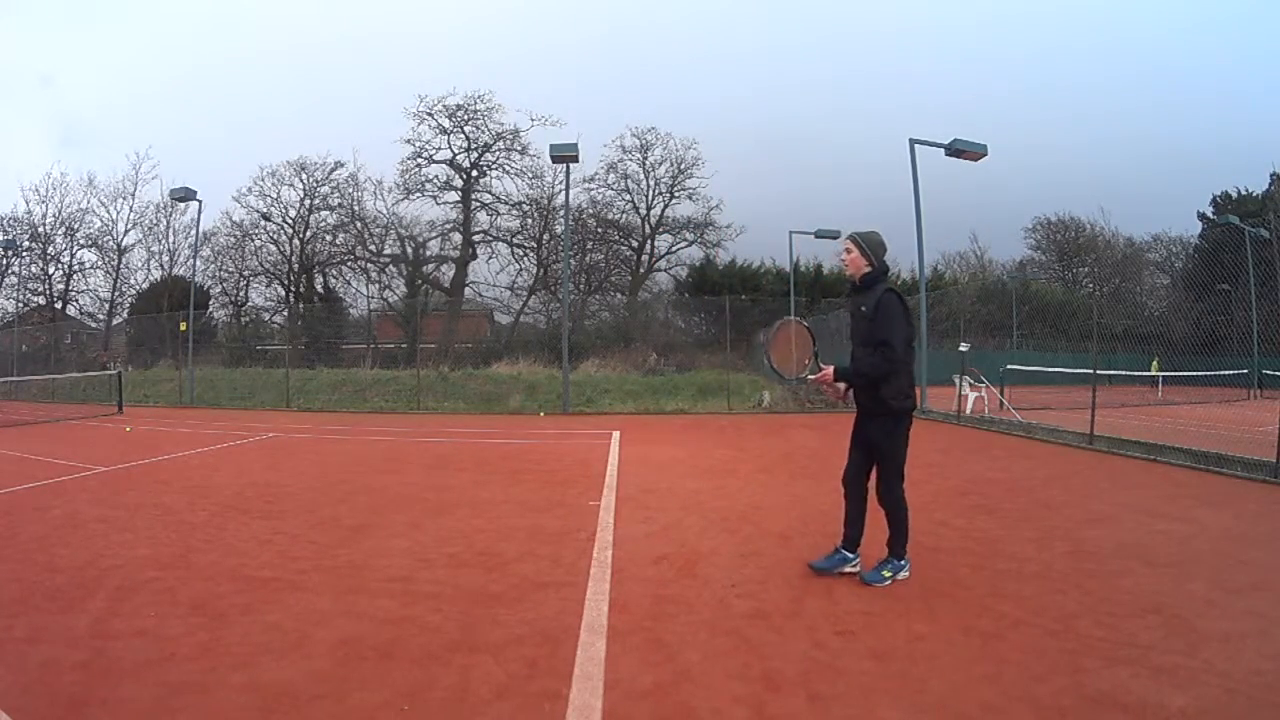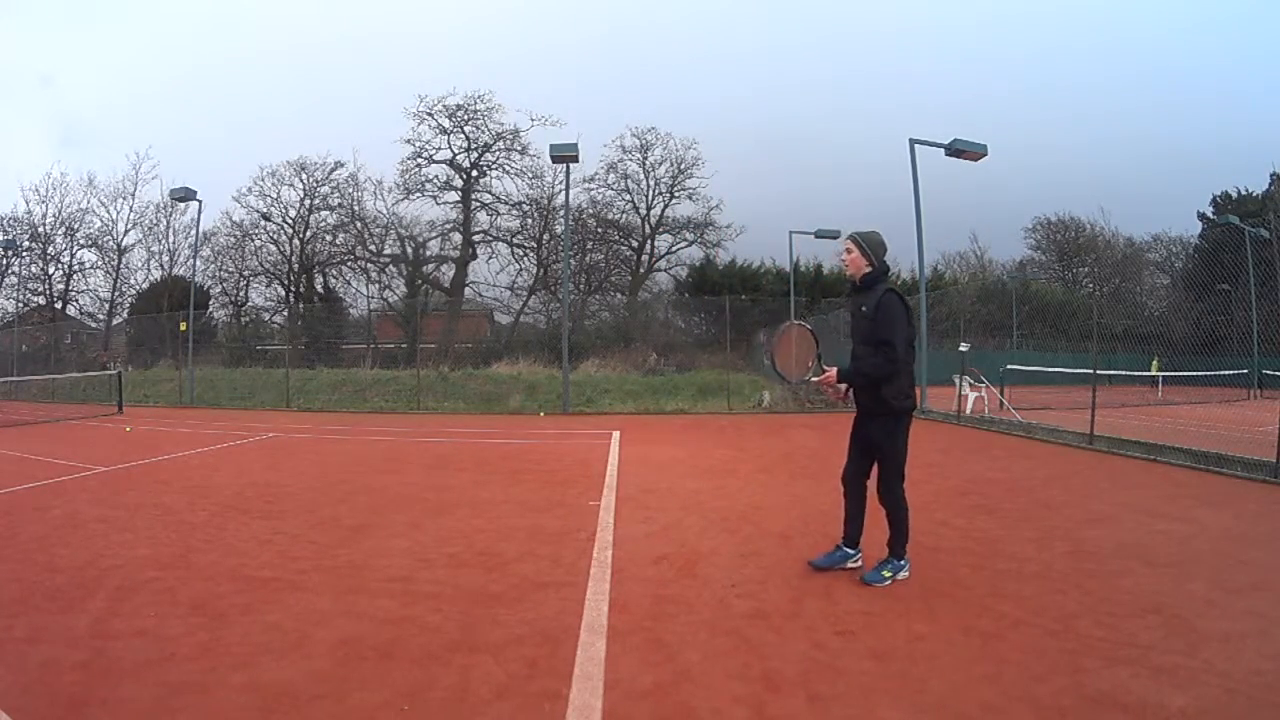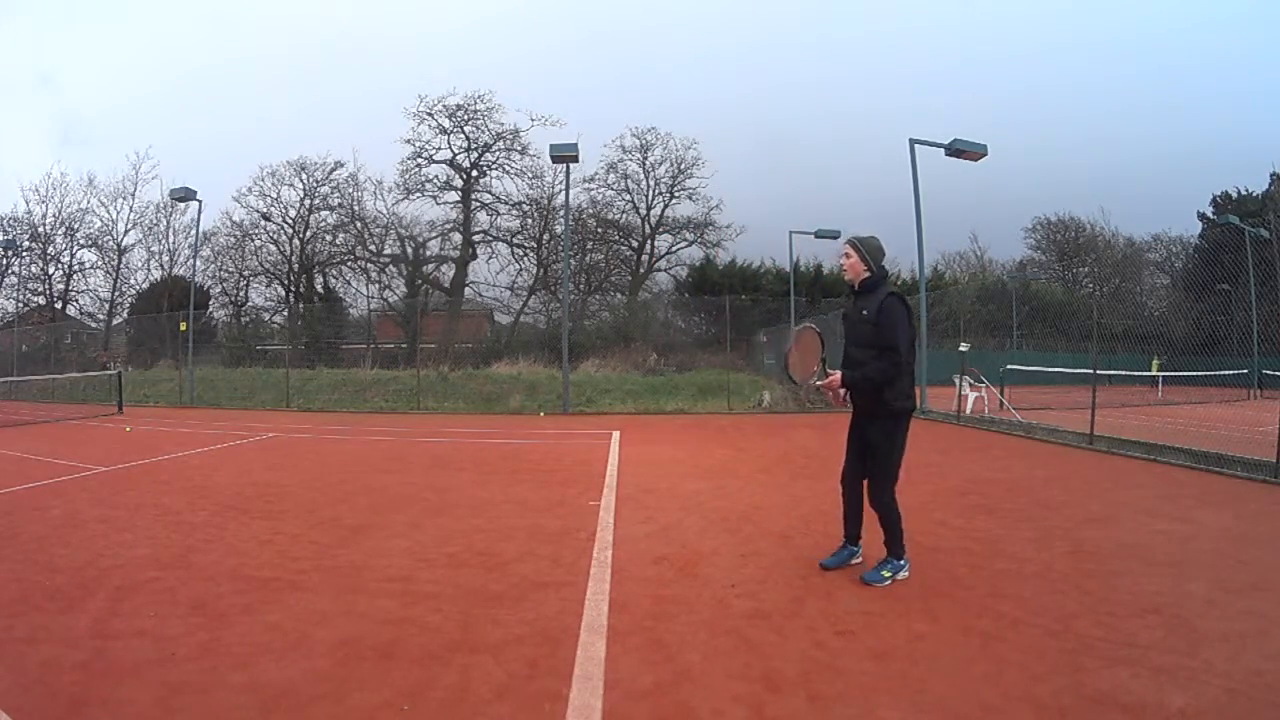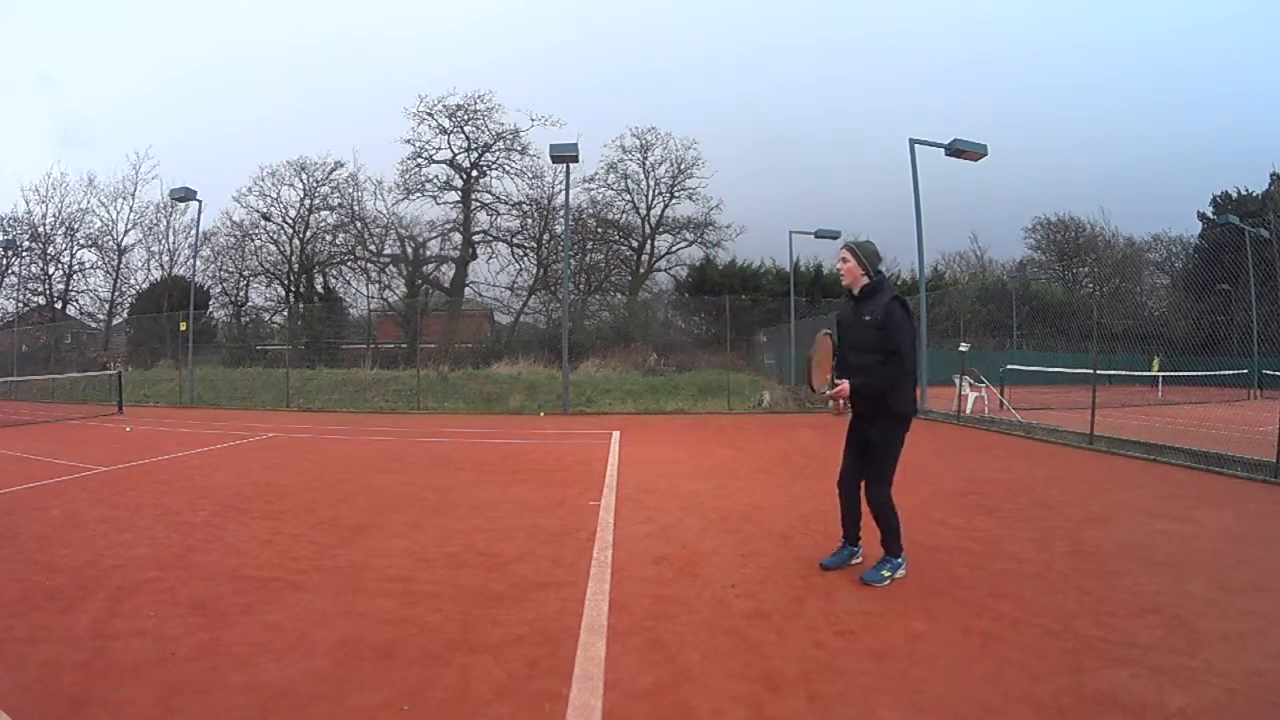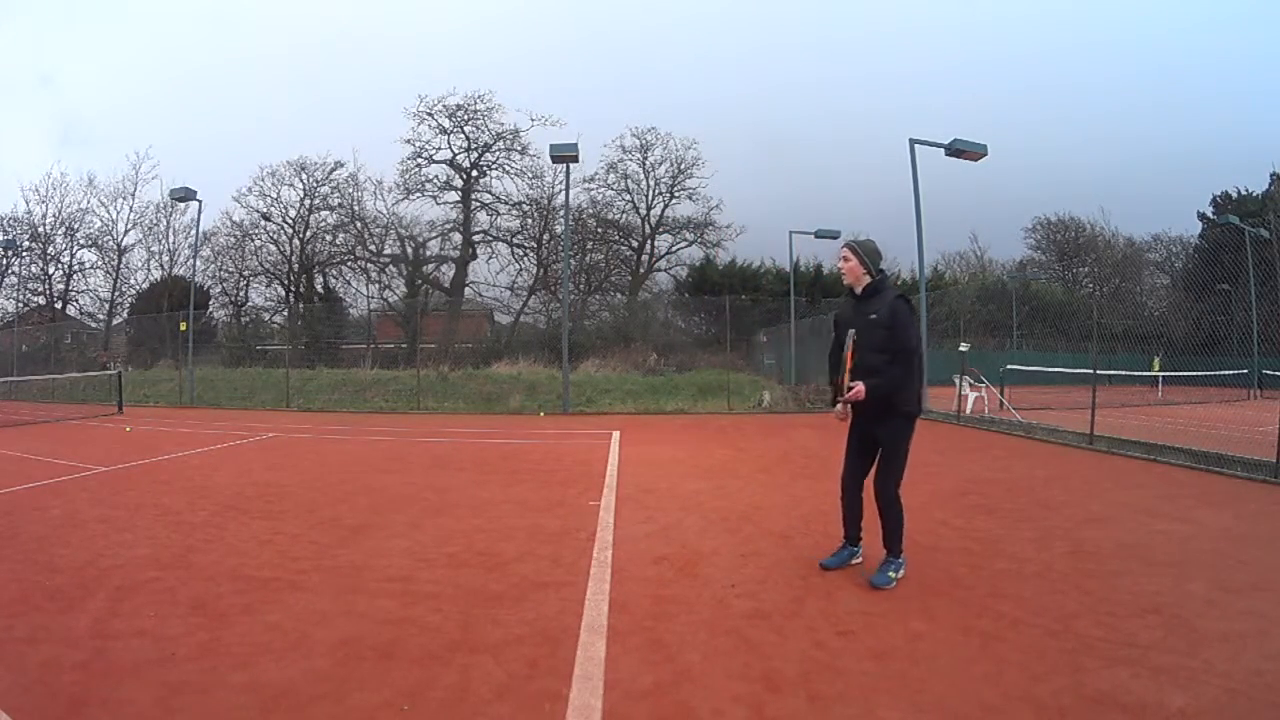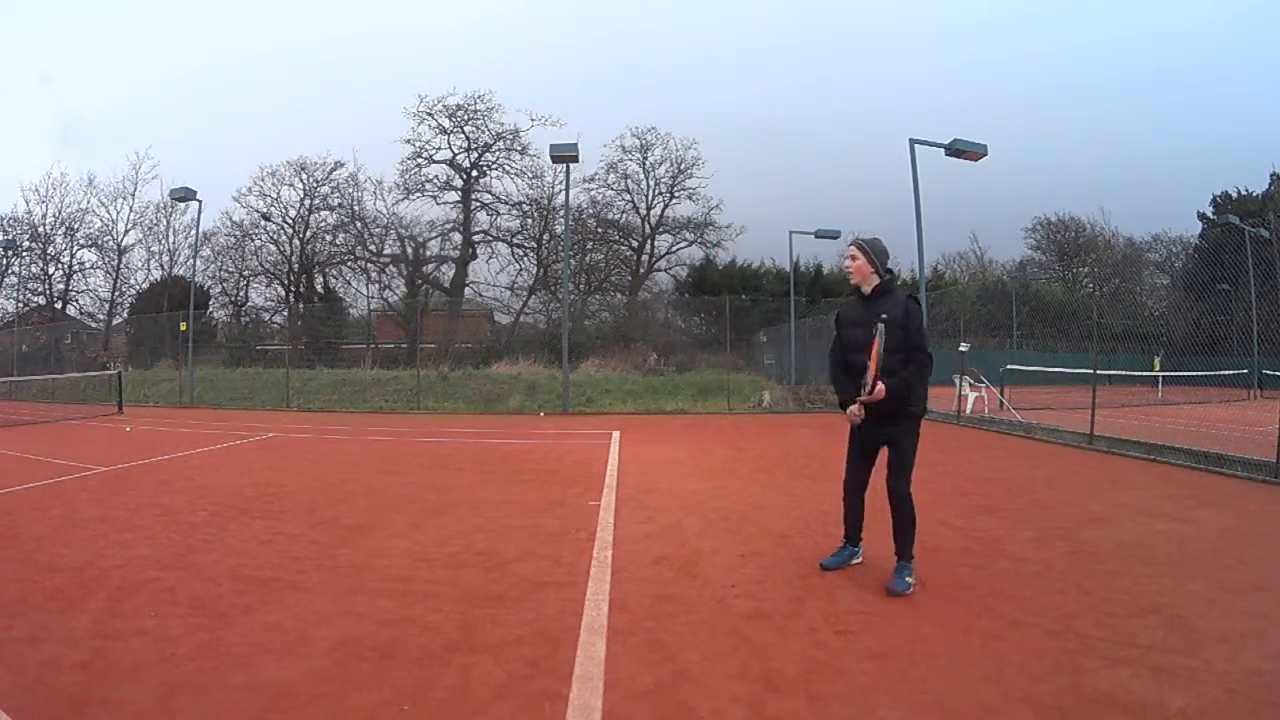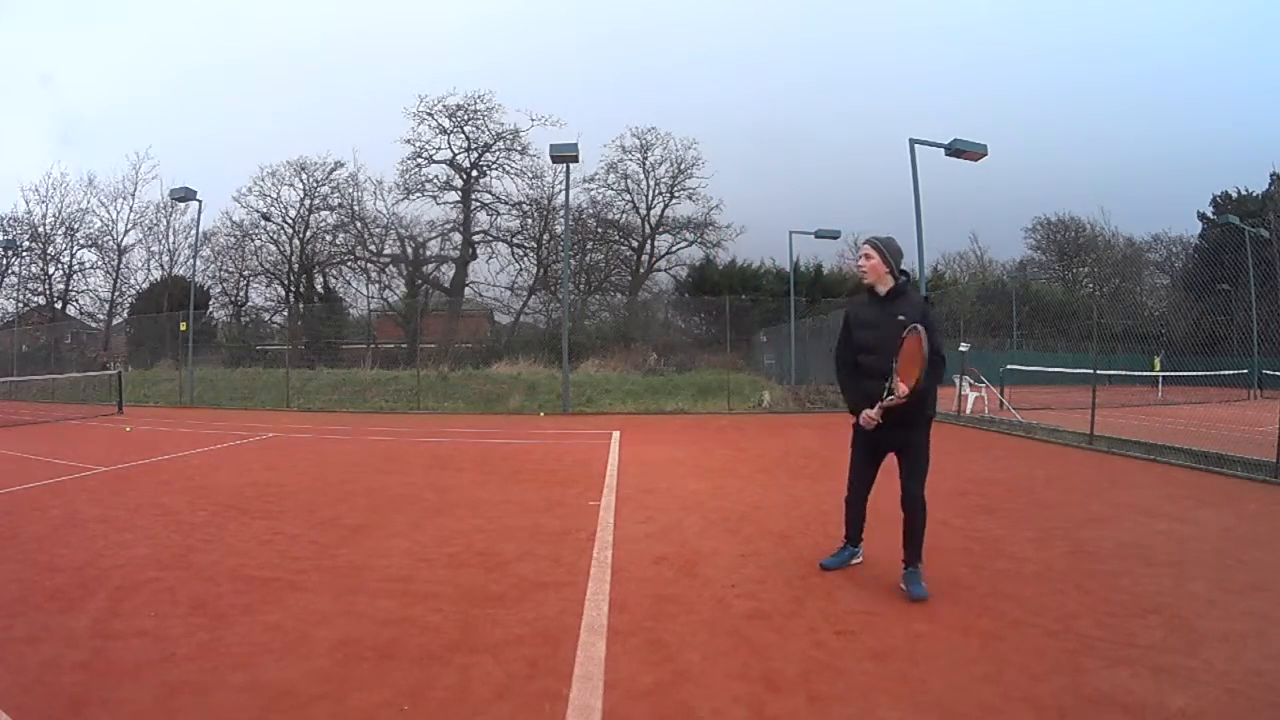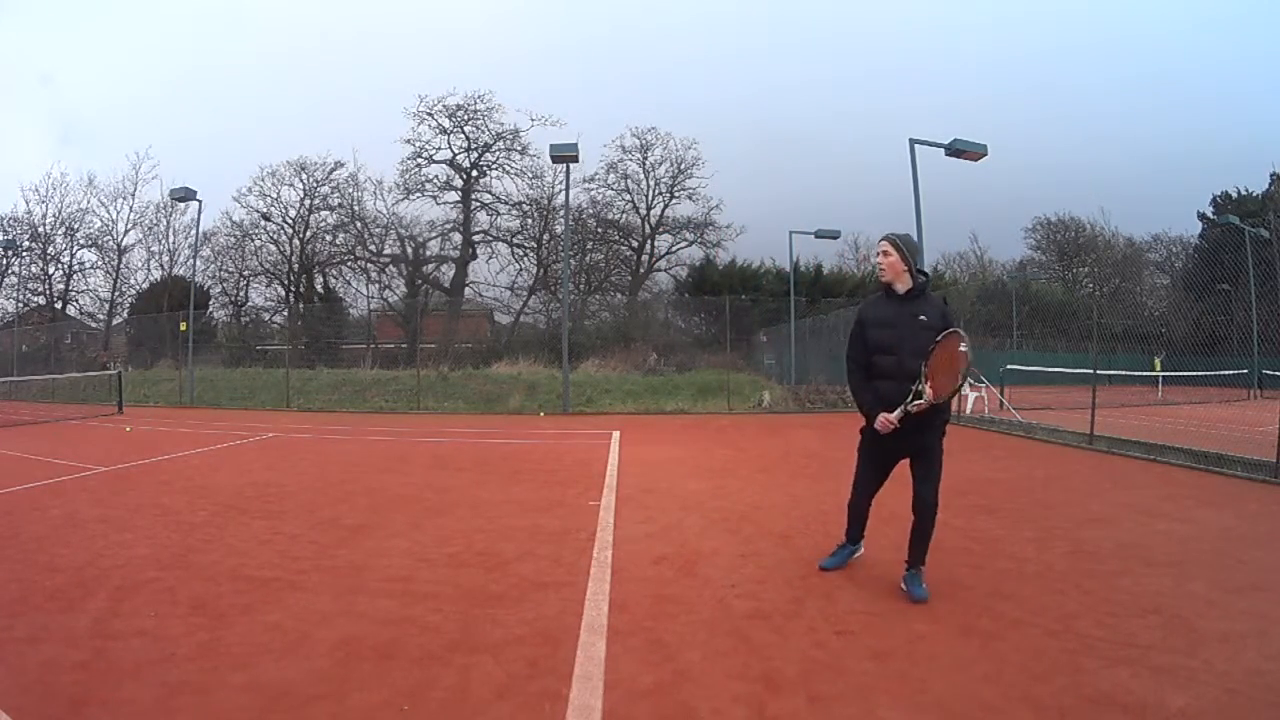
dt=0.1s
person 1, frame 1
left shoulder: (886, 299)
right shoulder: (861, 298)
left elbow: (888, 360)
left wrist: (842, 374)
right wrist: (846, 381)
left hip: (891, 409)
right hip: (868, 407)
left knee: (889, 486)
right knee: (853, 479)
left ankle: (898, 560)
right ankle: (848, 553)
person 1, frame 2
left shoulder: (887, 299)
right shoulder: (861, 297)
left elbow: (891, 359)
left wrist: (844, 375)
right wrist: (846, 381)
left hip: (890, 409)
right hip: (868, 406)
left knee: (889, 486)
right knee: (853, 477)
left ankle: (898, 560)
right ankle: (850, 549)
person 1, frame 3
left shoulder: (888, 303)
right shoulder: (854, 304)
left elbow: (896, 361)
left wrist: (849, 381)
right wrist: (841, 383)
left hip: (890, 410)
right hip: (863, 409)
left knee: (880, 487)
right knee: (850, 479)
left ankle: (897, 559)
right ankle: (851, 546)
person 1, frame 4
left shoulder: (890, 307)
right shoulder: (848, 310)
left elbow: (901, 366)
left wrist: (856, 387)
right wrist: (843, 389)
left hip: (891, 413)
right hip: (863, 412)
left knee: (876, 488)
right knee: (847, 481)
left ankle: (894, 557)
right ankle: (851, 547)
person 1, frame 5
left shoulder: (894, 306)
right shoulder: (845, 311)
left elbow: (910, 362)
right elbow: (837, 360)
left wrist: (872, 388)
right wrist: (840, 396)
left hip: (897, 412)
right hip: (861, 413)
left knee: (886, 487)
right knee: (850, 482)
left ankle: (893, 557)
right ankle: (852, 546)
person 1, frame 6
left shoulder: (904, 305)
right shoulder: (848, 311)
left elbow: (922, 362)
right elbow: (838, 362)
left wrist: (890, 388)
right wrist: (847, 400)
left hip: (902, 414)
right hip: (865, 414)
left knee: (898, 488)
right knee: (853, 484)
left ankle: (905, 564)
right ankle: (852, 546)
person 1, frame 7
left shoulder: (916, 307)
right shoulder: (855, 310)
left elbow: (937, 363)
right elbow: (843, 364)
left wrist: (913, 389)
right wrist: (858, 406)
left hip: (912, 420)
right hip: (871, 419)
left knee: (913, 495)
right knee: (856, 488)
left ankle: (912, 569)
right ankle: (852, 547)
person 1, frame 8
left shoulder: (935, 308)
right shoulder: (870, 310)
right elbow: (855, 367)
right wrist: (871, 410)
left hip: (927, 425)
right hip: (882, 422)
left knee: (925, 500)
right knee: (862, 492)
left ankle: (914, 571)
right ankle: (852, 544)
